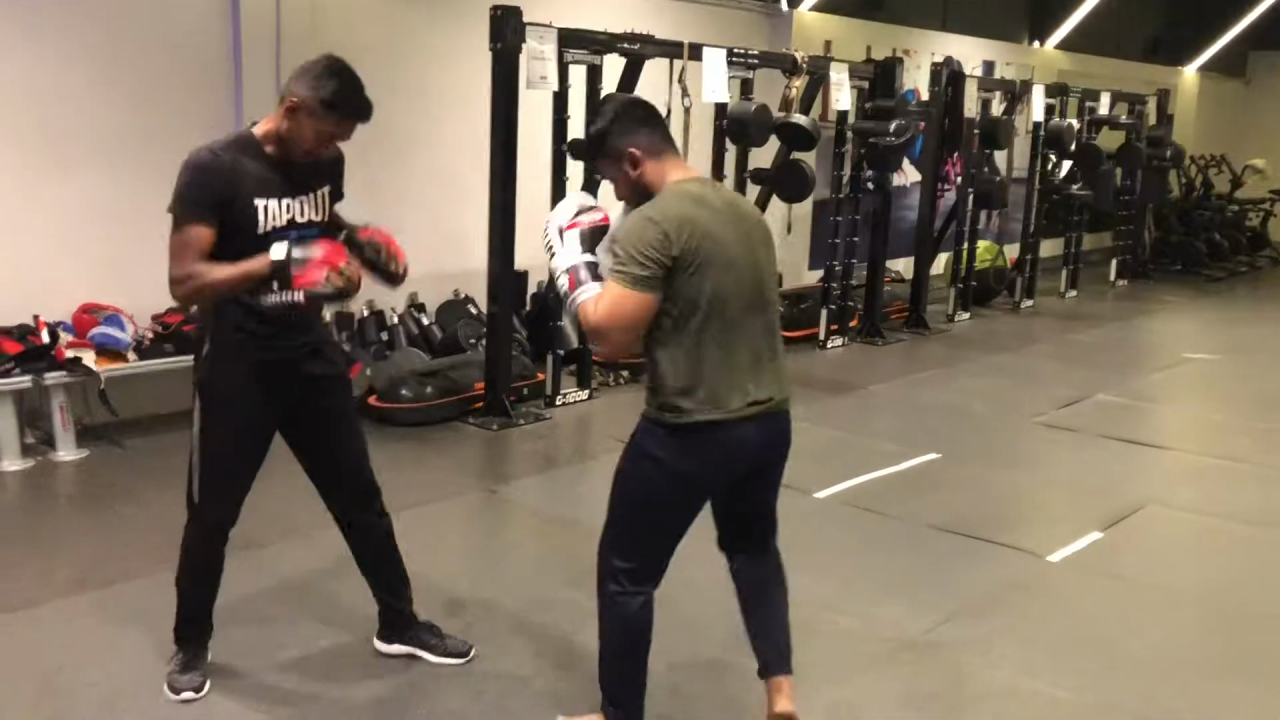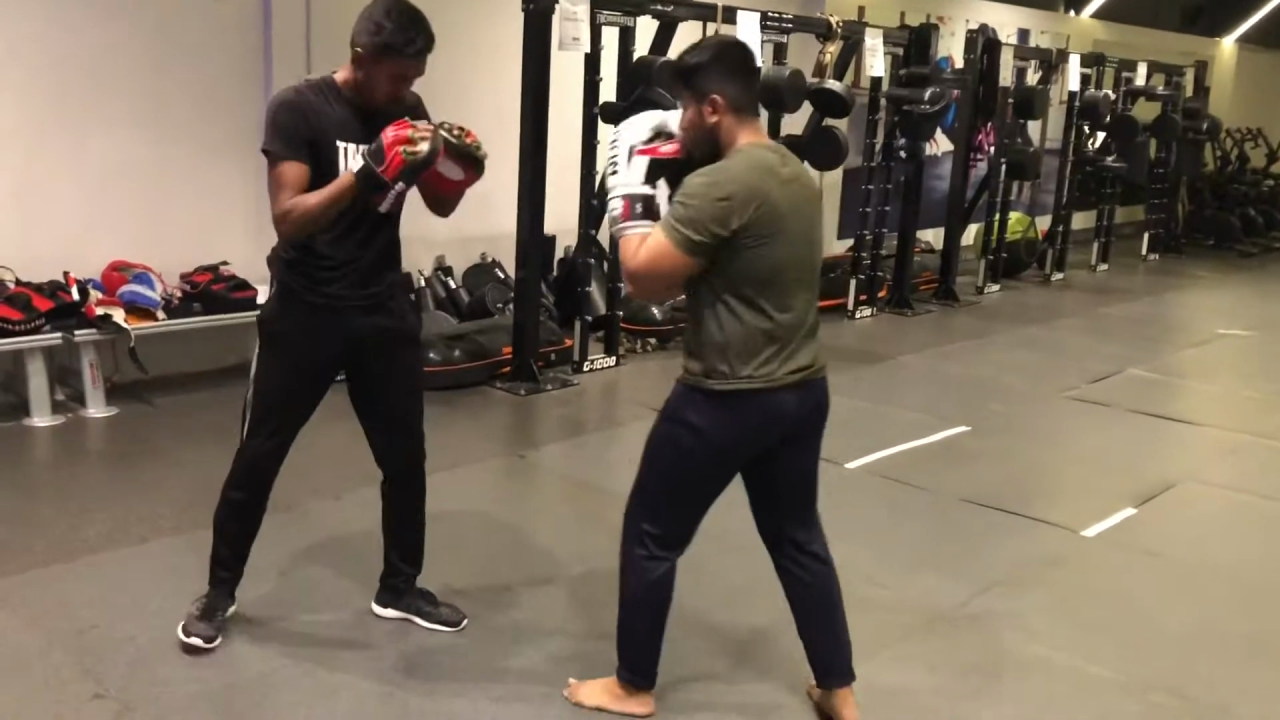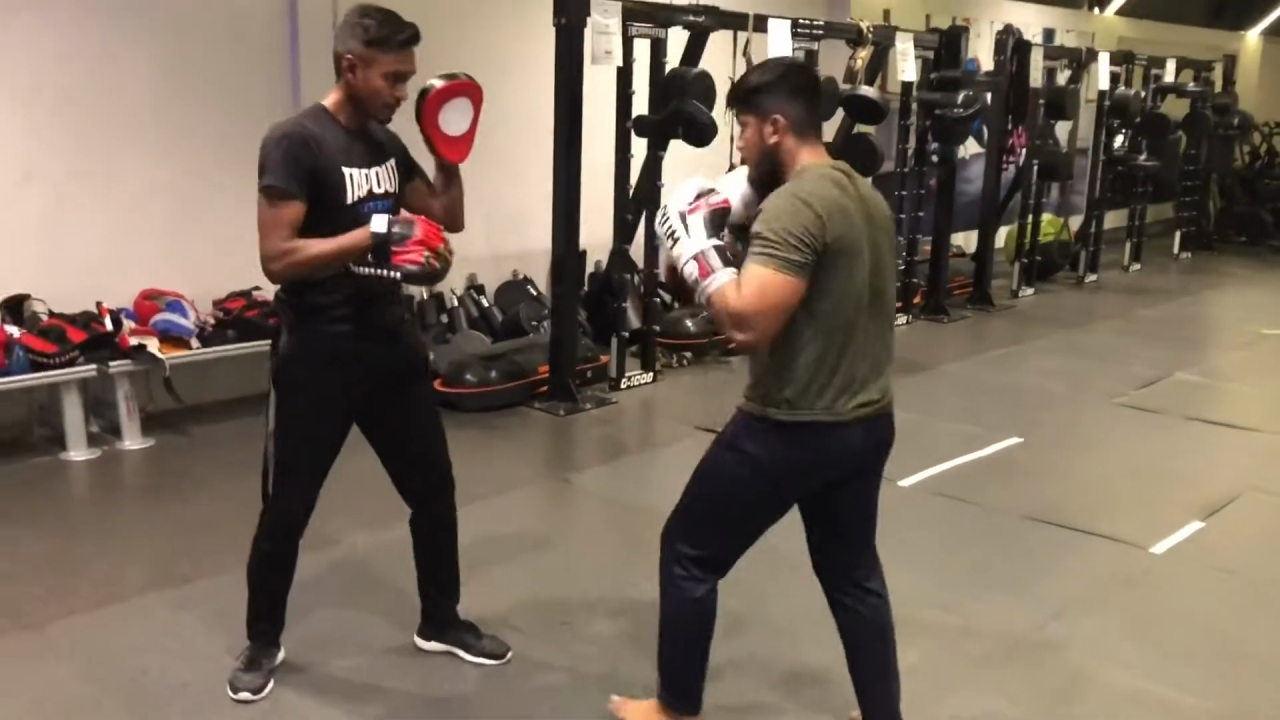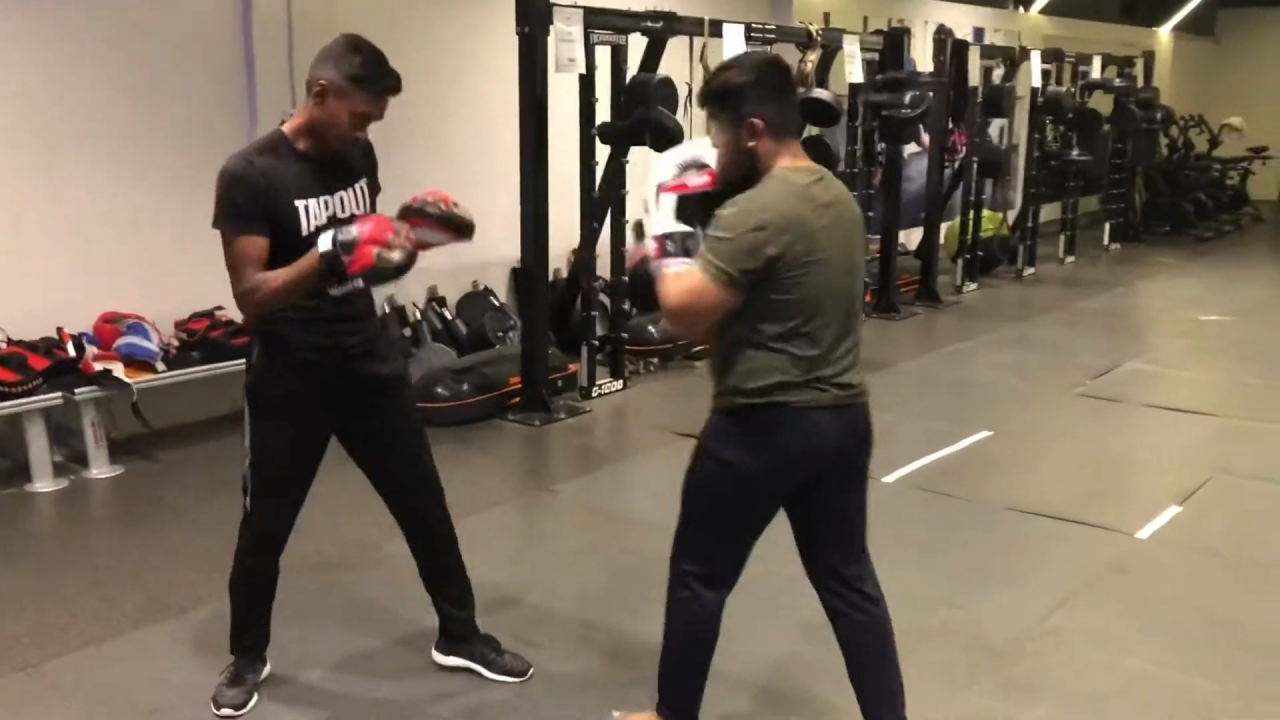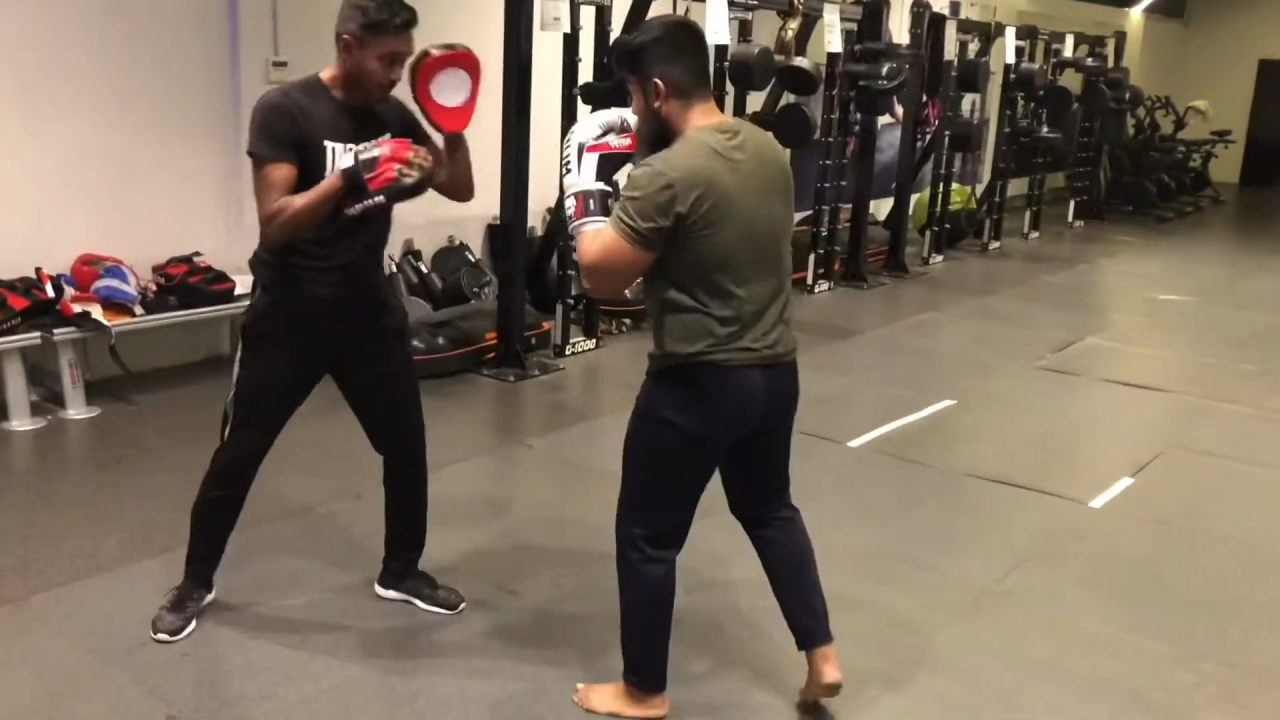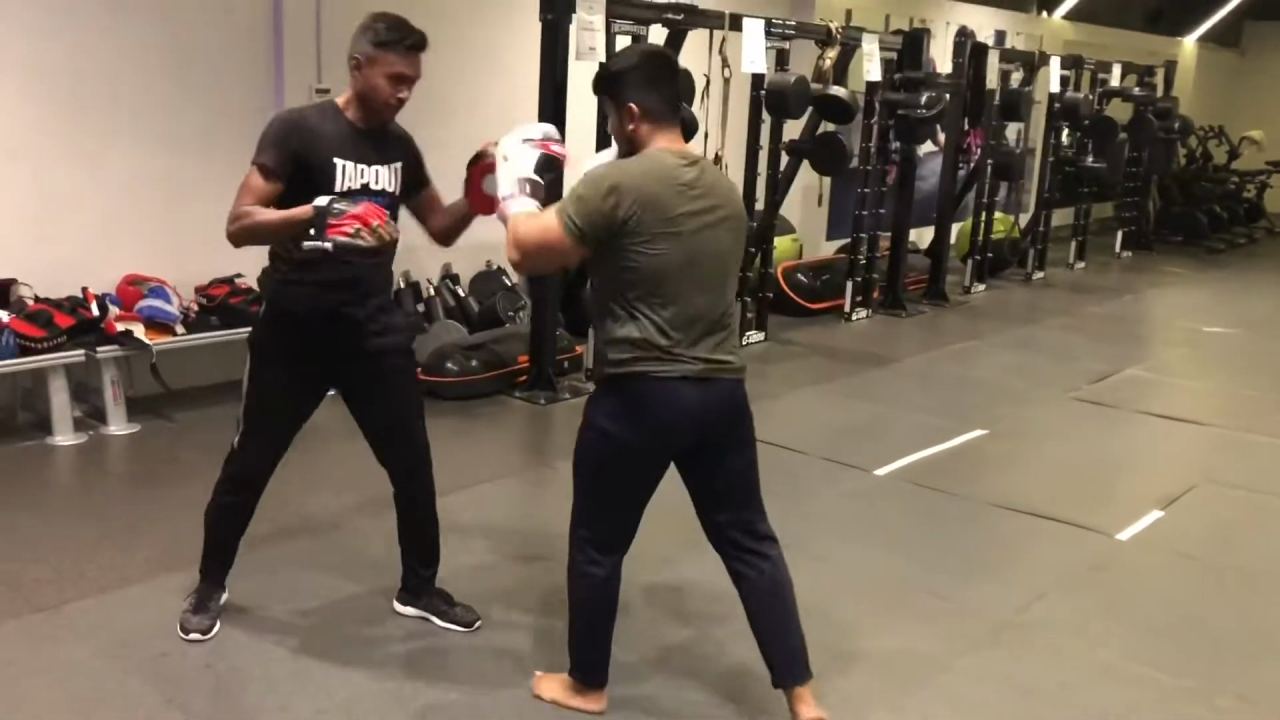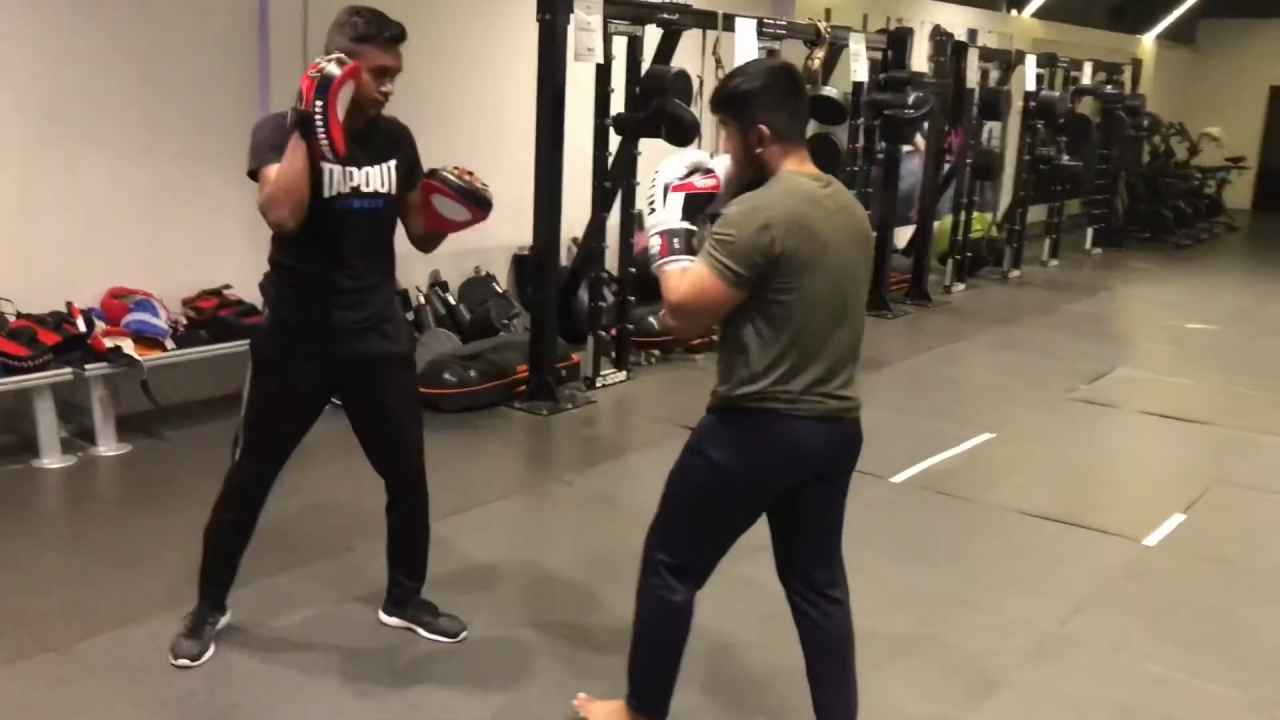
dt=0.7s
person 1, frame 1
left shoulder: (653, 224)
right shoulder: (744, 210)
left elbow: (611, 336)
left wrist: (572, 264)
right wrist: (617, 249)
left hip: (689, 434)
right hip: (767, 420)
left knee: (626, 573)
right knee: (753, 548)
person 1, frame 2
left shoulder: (721, 185)
right shoulder: (796, 173)
left elbow: (646, 279)
left wrist: (627, 187)
right wrist: (682, 151)
left hip: (725, 400)
right hip: (802, 391)
left knee: (651, 535)
right knee: (798, 539)
person 1, frame 3
left shoulder: (795, 205)
right shoulder: (866, 197)
left elbow: (749, 322)
left wrist: (692, 246)
right wrist: (747, 203)
left hip: (792, 430)
right hip: (867, 424)
left knee: (689, 557)
right knee: (853, 575)
person 1, frame 4
left shoulder: (756, 213)
right shoulder: (837, 196)
left elbow: (684, 314)
left wrist: (664, 220)
right wrist: (716, 174)
left hip: (764, 426)
right hip: (844, 419)
left knee: (699, 575)
right knee: (847, 577)
person 1, frame 5
left shoulder: (667, 175)
right shoulder: (766, 149)
left elbow: (601, 276)
left wrist: (582, 180)
right wrist: (644, 140)
left hip: (697, 385)
right hip: (775, 372)
left knee: (645, 536)
right knee: (770, 510)
right ankle: (822, 657)
person 1, frame 6
left shoulder: (618, 183)
right shoulder: (722, 186)
left elbow: (528, 254)
left wrist: (514, 175)
left hip: (639, 397)
right hip: (721, 391)
left knee: (597, 544)
right knee: (748, 540)
person 1, frame 7
left shoulder: (760, 215)
right shoulder: (850, 209)
left elbow: (686, 312)
left wrist: (666, 226)
left hip: (756, 429)
right hip: (835, 428)
left knee: (669, 566)
right knee: (818, 584)
person 2, frame 1
left shoulder: (322, 164)
right shoulder: (213, 168)
right elbow: (185, 282)
left wrist: (370, 248)
right wrist: (278, 261)
left hip: (311, 358)
right hip: (237, 367)
left knee: (359, 497)
right knee: (211, 514)
left ankle: (399, 623)
right ankle: (191, 646)
person 2, frame 2
left shoulder: (407, 108)
right shoulder: (298, 109)
left elbow: (440, 204)
right elbow: (288, 220)
left wrist: (460, 164)
right wrist: (369, 169)
left hip: (384, 309)
right hip: (305, 310)
left knee: (405, 455)
right knee: (259, 456)
left ankle: (399, 588)
right ankle: (219, 593)
person 2, frame 3
left shoulder: (385, 142)
right shoulder: (296, 142)
left elbow: (448, 218)
right elbow: (277, 259)
right wrist: (376, 233)
left hip: (392, 344)
right hip: (318, 354)
left knee: (432, 487)
right knee: (287, 507)
left ankle: (440, 620)
right ankle: (262, 643)
person 2, frame 4
left shoulder: (357, 156)
right shoulder: (249, 175)
right elbow: (250, 298)
left wrist: (404, 234)
right wrist: (330, 252)
left hip: (366, 359)
right hip: (289, 376)
left knee: (422, 499)
right knee: (266, 525)
left ankle: (459, 635)
right ankle: (248, 658)
person 2, frame 5
left shoulder: (390, 113)
right shoulder: (284, 111)
left elbow: (459, 189)
right elbow: (275, 223)
left wrist: (452, 124)
right wrist: (353, 177)
left hip: (369, 306)
right hip: (291, 311)
left knee: (406, 444)
right knee: (240, 453)
left ankle: (401, 571)
right ankle: (195, 583)
person 2, frame 6
left shoulder: (401, 145)
right shoulder: (298, 130)
left elbow: (441, 230)
right elbow: (240, 226)
right wrist: (320, 212)
left hip: (376, 334)
right hip: (293, 332)
left knee: (411, 464)
right knee: (249, 465)
left ankle: (419, 588)
right ankle: (210, 587)
person 2, frame 7
left shoulder: (395, 138)
right shoulder: (281, 131)
left elbow: (421, 236)
right elbow: (283, 215)
left wrist: (453, 207)
right wrist: (309, 119)
left hip: (378, 333)
right hip: (298, 336)
left knee: (407, 472)
right knee: (249, 478)
left ankle: (404, 598)
right ankle: (209, 608)
